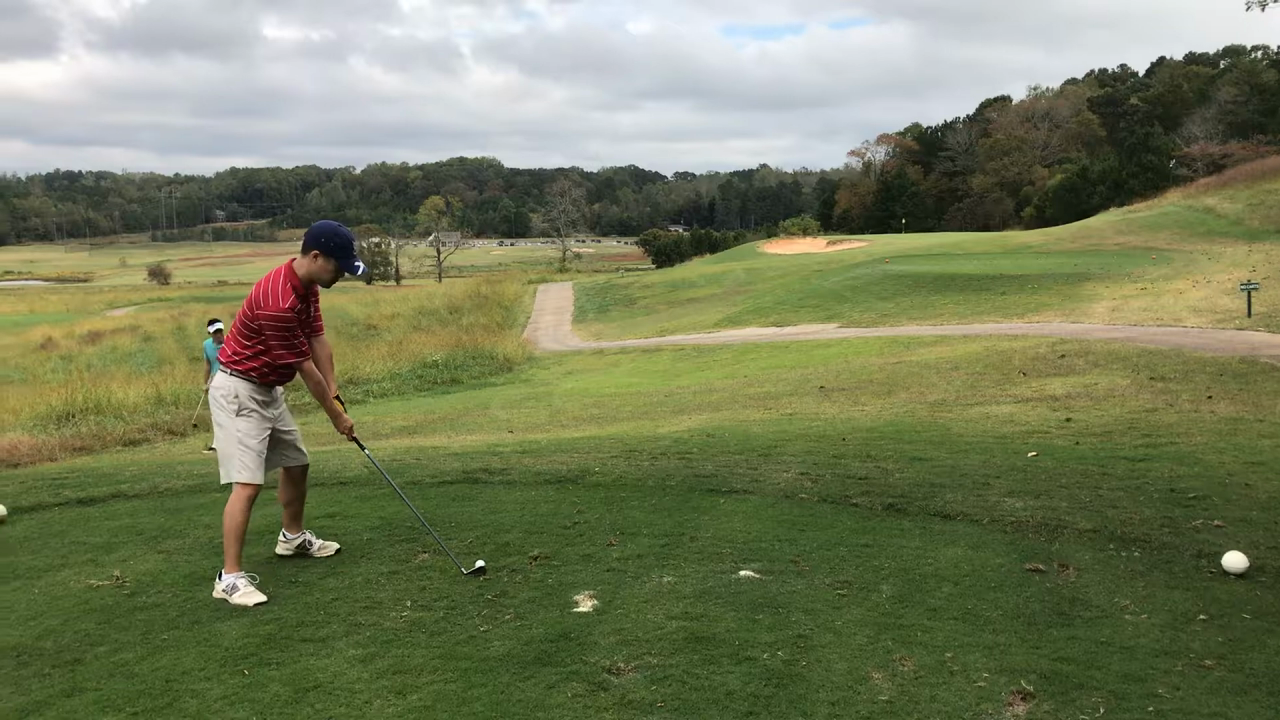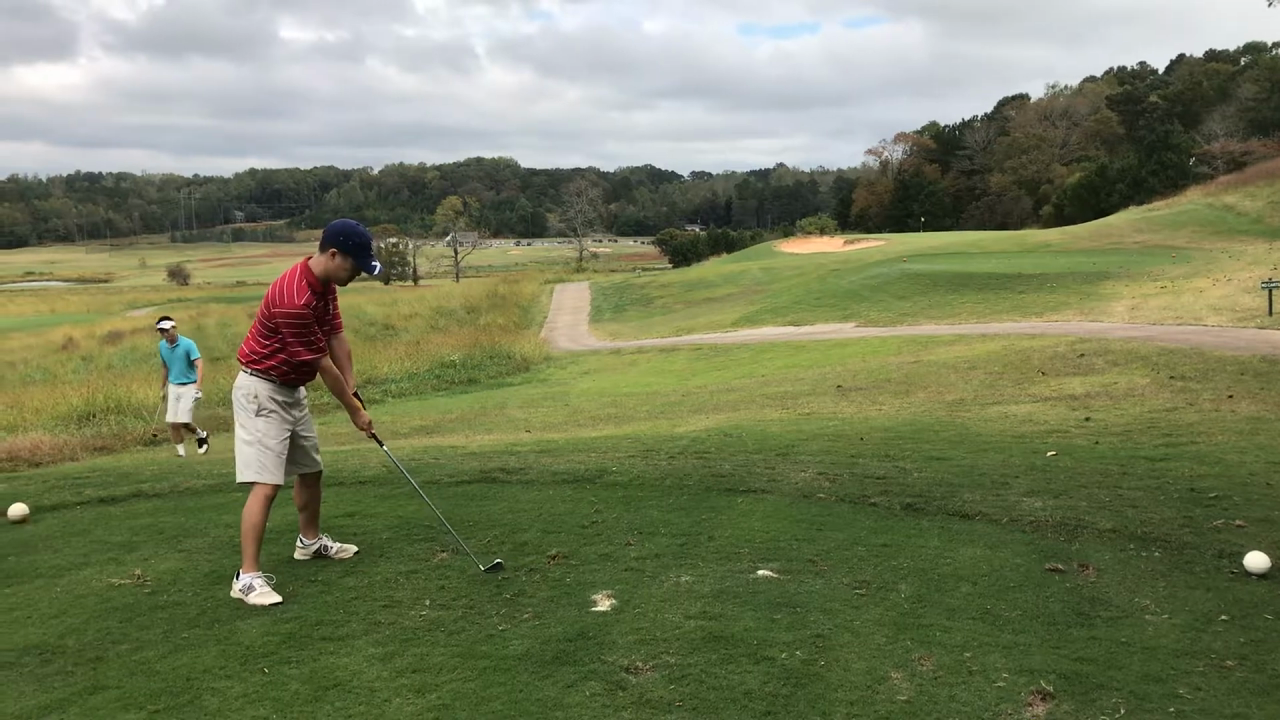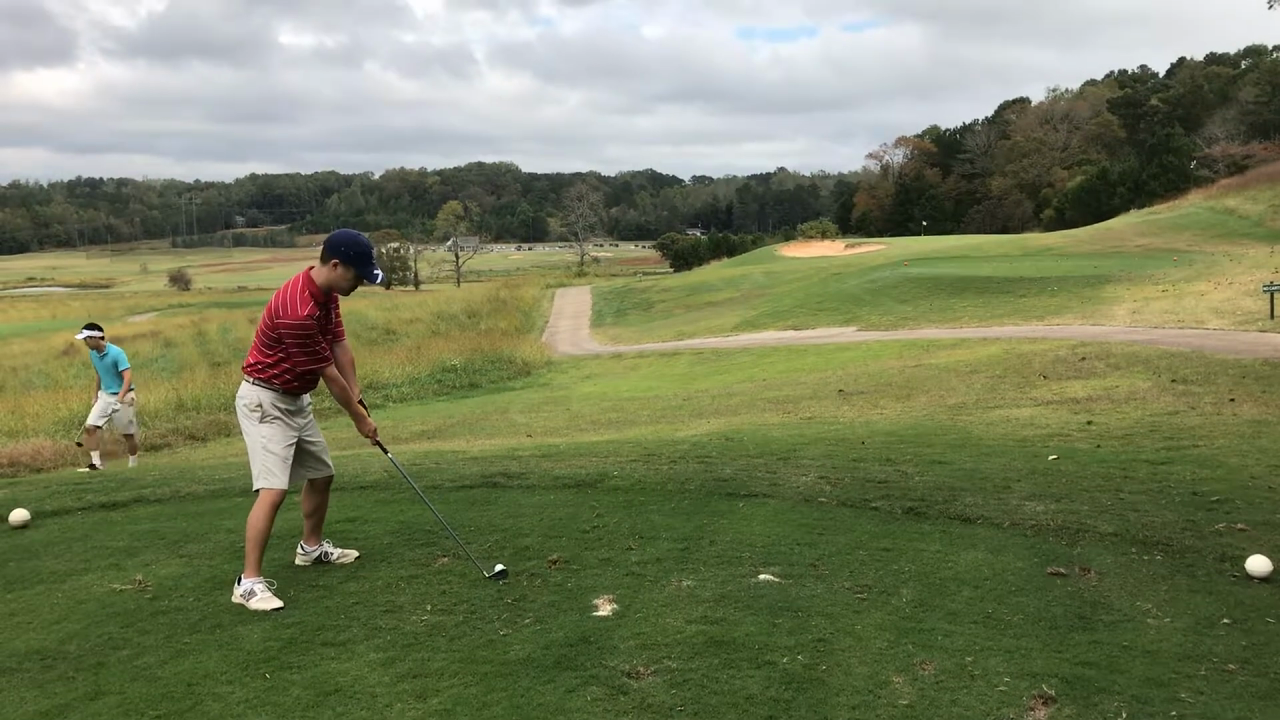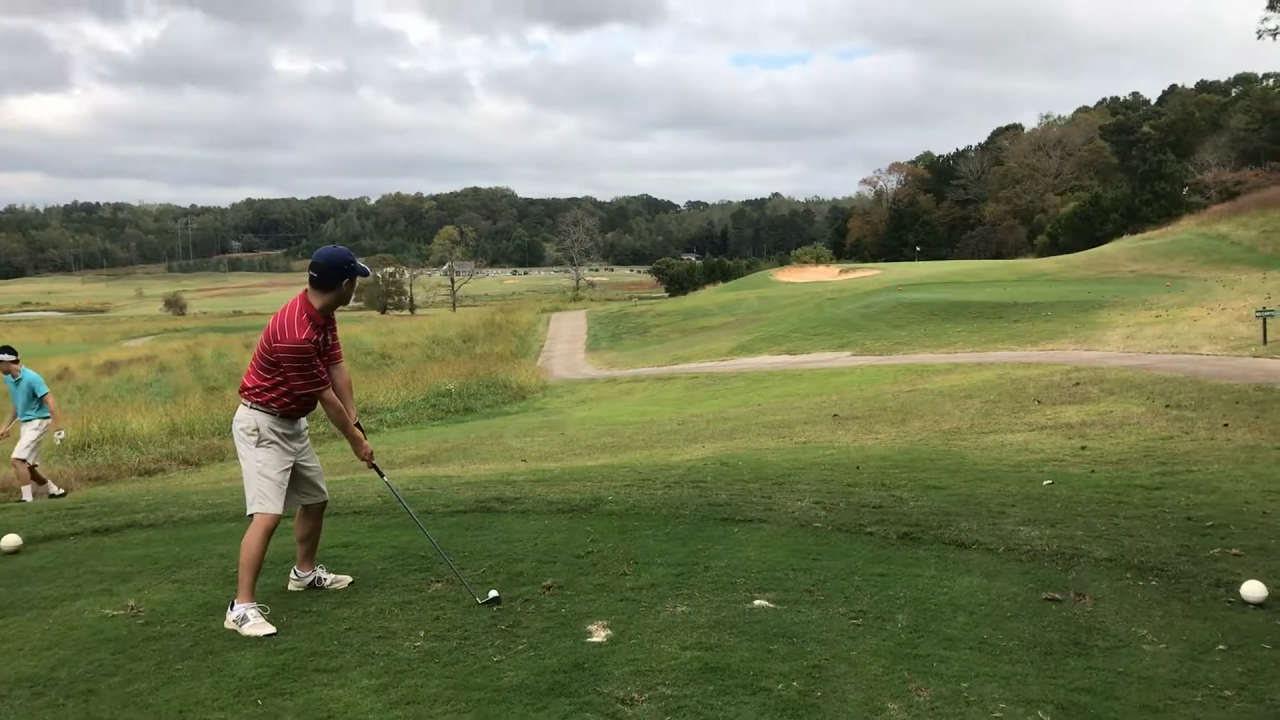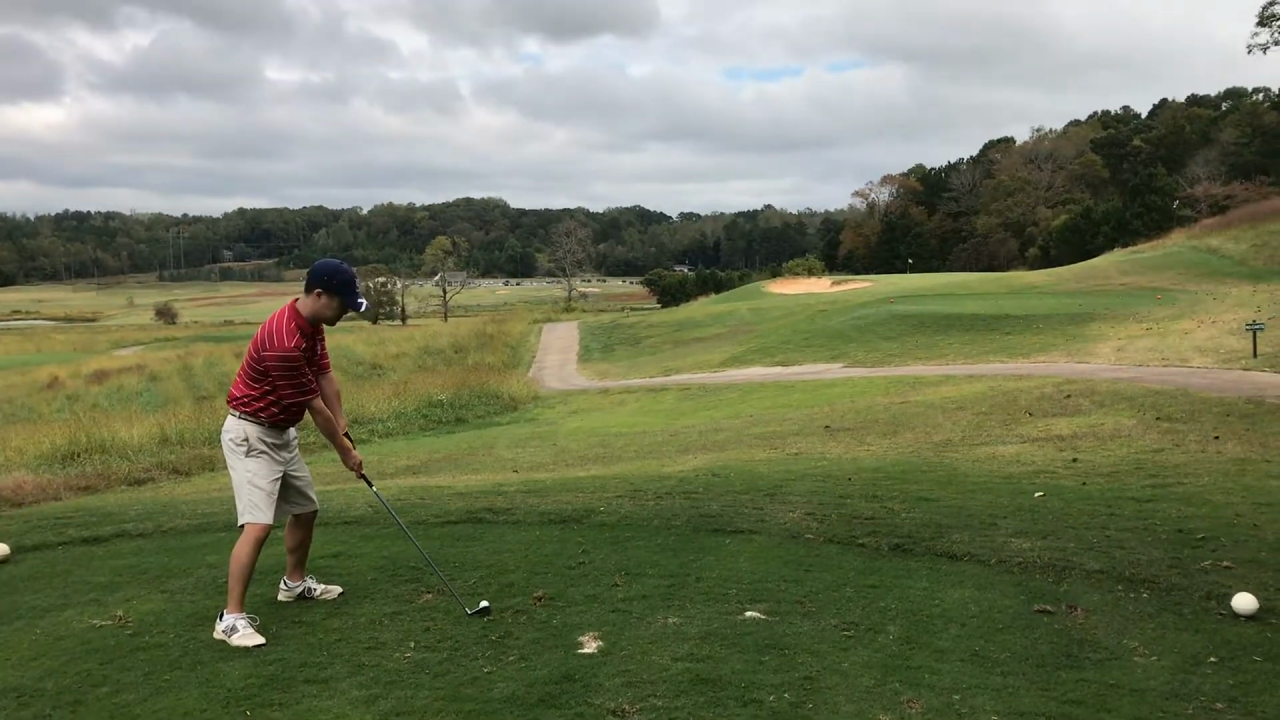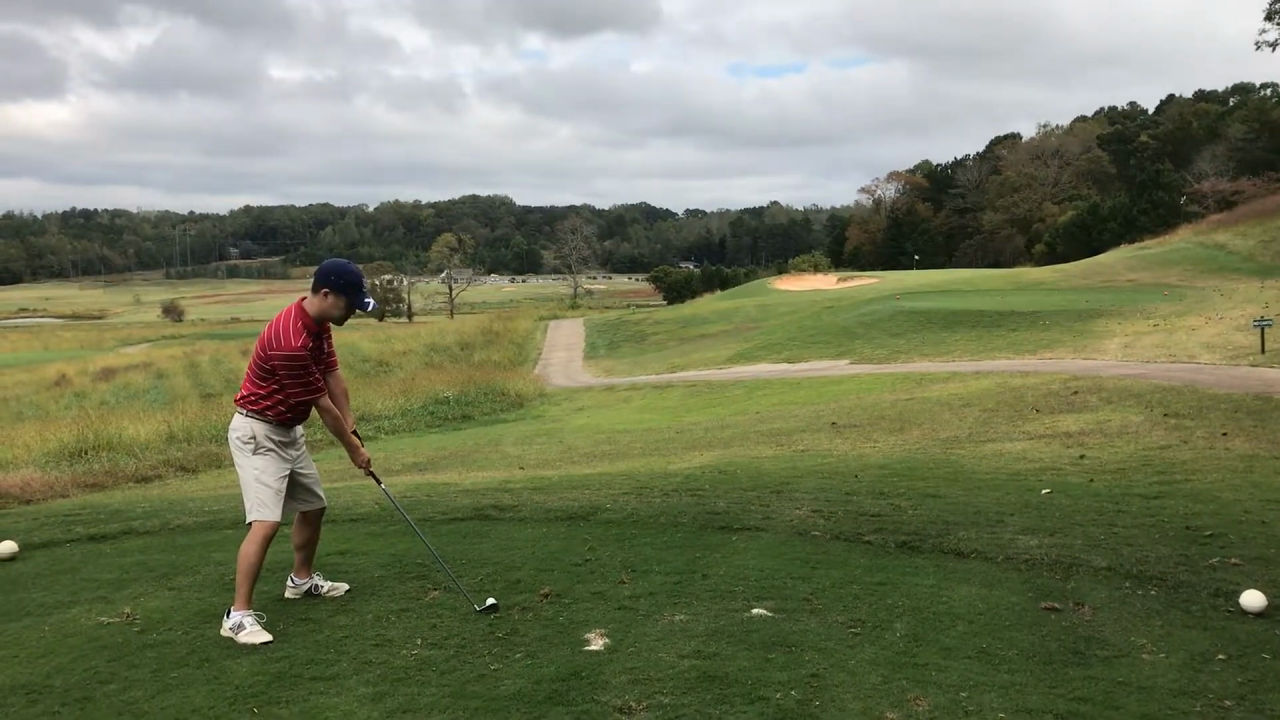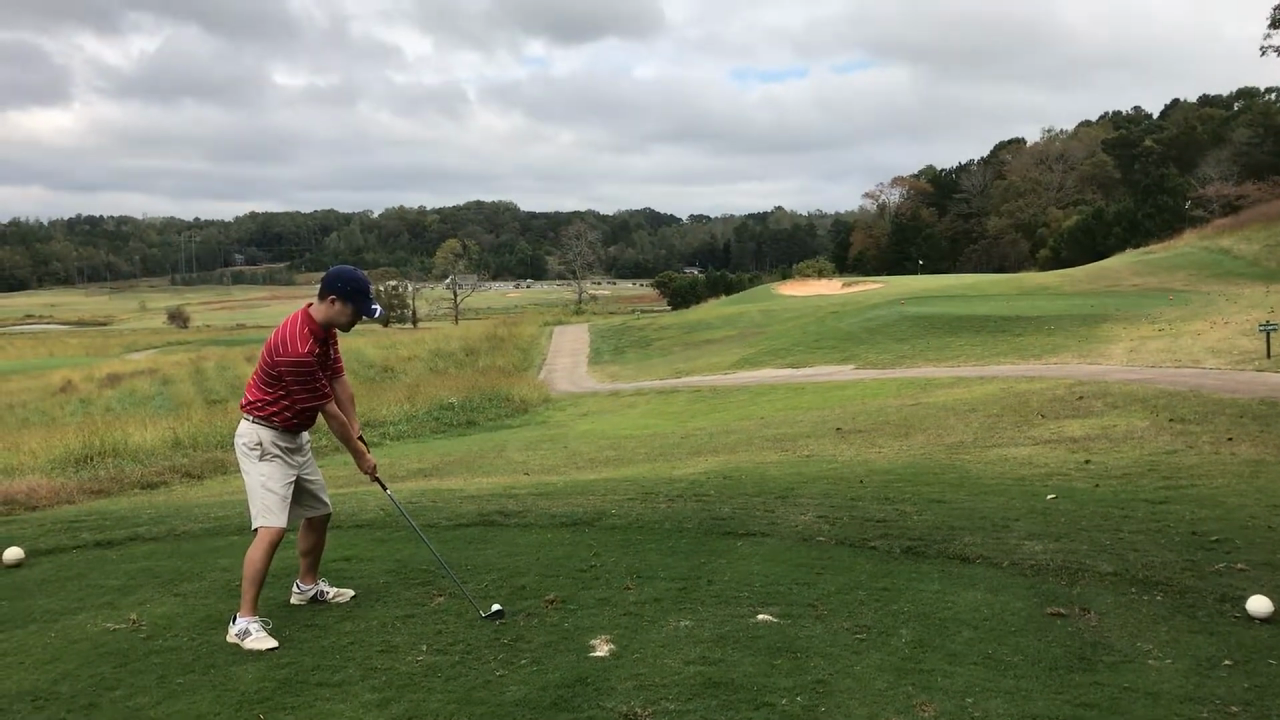
dt=0.7s
person 1, frame 1
left shoulder: (307, 285)
right shoulder: (278, 301)
left elbow: (318, 341)
right elbow: (305, 368)
left wrist: (336, 396)
right wrist: (335, 416)
left hip: (267, 389)
right hip: (240, 391)
left knee: (296, 465)
right knee: (247, 484)
left ankle: (293, 536)
right ankle: (230, 576)
person 1, frame 2
left shoulder: (325, 284)
right shoulder: (294, 299)
left elbow: (337, 339)
right elbow: (322, 365)
left wrist: (354, 393)
right wrist: (353, 410)
left hip: (291, 390)
right hip: (262, 392)
left knee: (310, 470)
right knee: (265, 484)
left ankle: (310, 541)
right ankle: (248, 576)
person 1, frame 3
left shoulder: (326, 293)
right shoulder: (296, 310)
left elbow: (340, 347)
right elbow: (328, 374)
left wrist: (359, 399)
right wrist: (359, 418)
left hip: (295, 398)
right hip: (266, 400)
left knee: (321, 474)
right knee: (273, 490)
left ankle: (312, 546)
right ankle: (249, 581)
person 1, frame 4
left shoulder: (323, 315)
right shoulder: (295, 334)
left elbow: (338, 370)
right elbow: (326, 397)
left wrist: (356, 422)
right wrist: (355, 441)
left hip: (292, 422)
right hip: (263, 424)
left knee: (315, 498)
right knee: (267, 514)
left ankle: (305, 572)
right ankle: (242, 607)
person 1, frame 5
left shoulder: (311, 324)
right shoulder: (284, 342)
left elbow: (326, 379)
right elbow: (315, 407)
left wrist: (345, 431)
right wrist: (344, 451)
left hip: (281, 432)
right hip: (252, 434)
left knee: (305, 508)
right knee: (258, 525)
left ankle: (295, 582)
right ankle: (231, 617)
person 1, frame 6
left shoulder: (318, 324)
right shoulder: (290, 342)
left elbow: (333, 377)
right elbow: (322, 405)
left wrist: (353, 429)
right wrist: (353, 449)
left hip: (288, 430)
right hip: (258, 433)
left knee: (312, 505)
right knee: (265, 522)
left ankle: (302, 579)
right ankle: (238, 614)
person 1, frame 7
left shoulder: (324, 329)
right shoulder: (298, 347)
left elbow: (339, 383)
right elbow: (329, 411)
left wrist: (359, 436)
right wrist: (359, 455)
left hip: (294, 436)
right hip: (265, 439)
left knee: (318, 511)
right knee: (272, 528)
left ankle: (307, 585)
right ankle: (244, 620)
